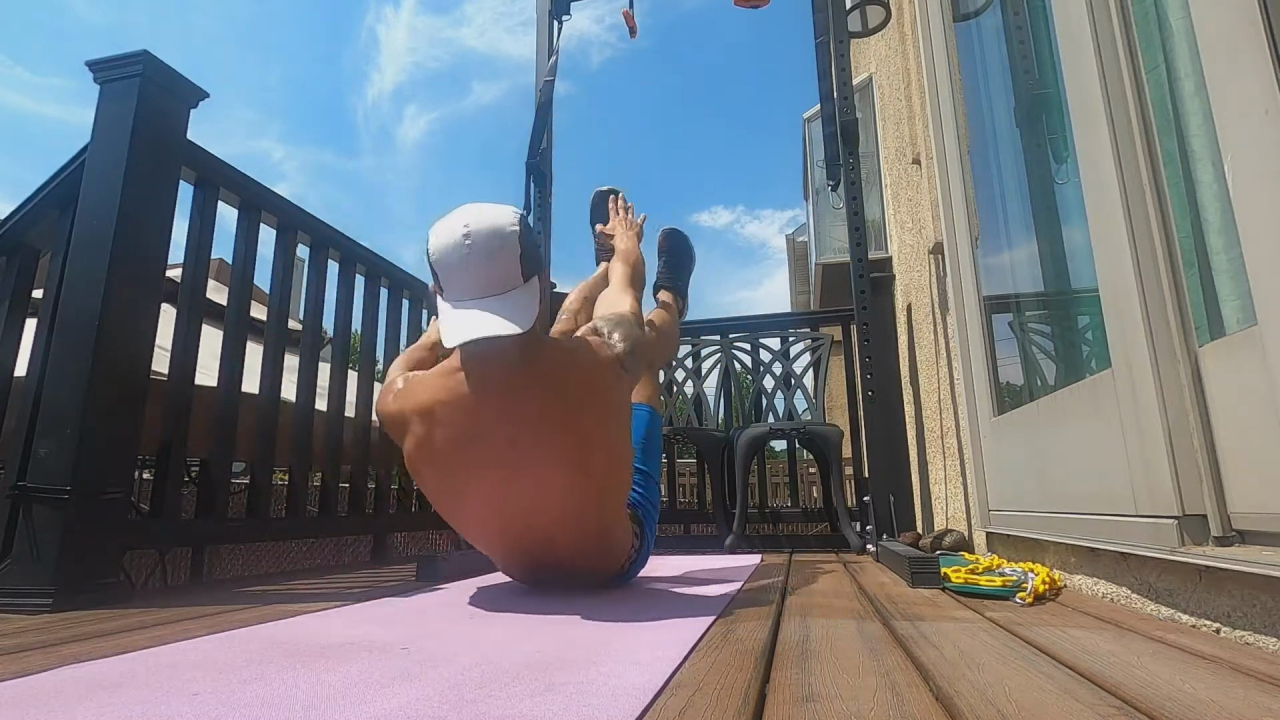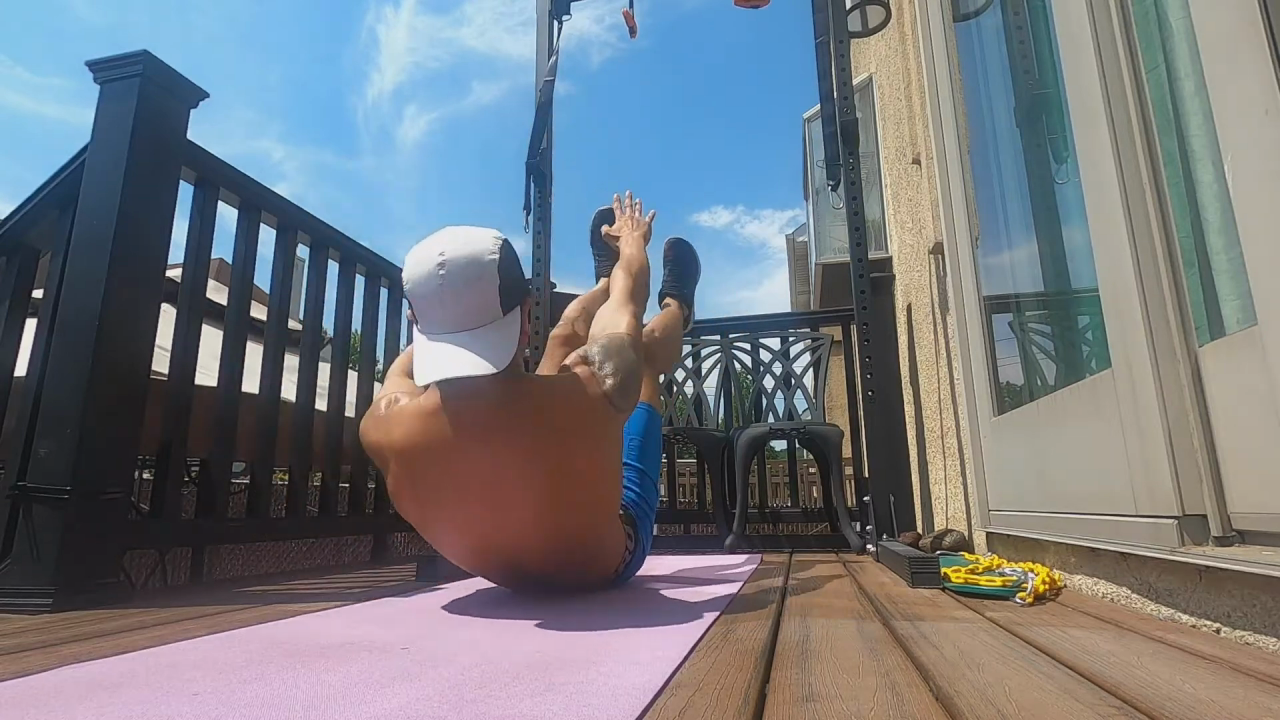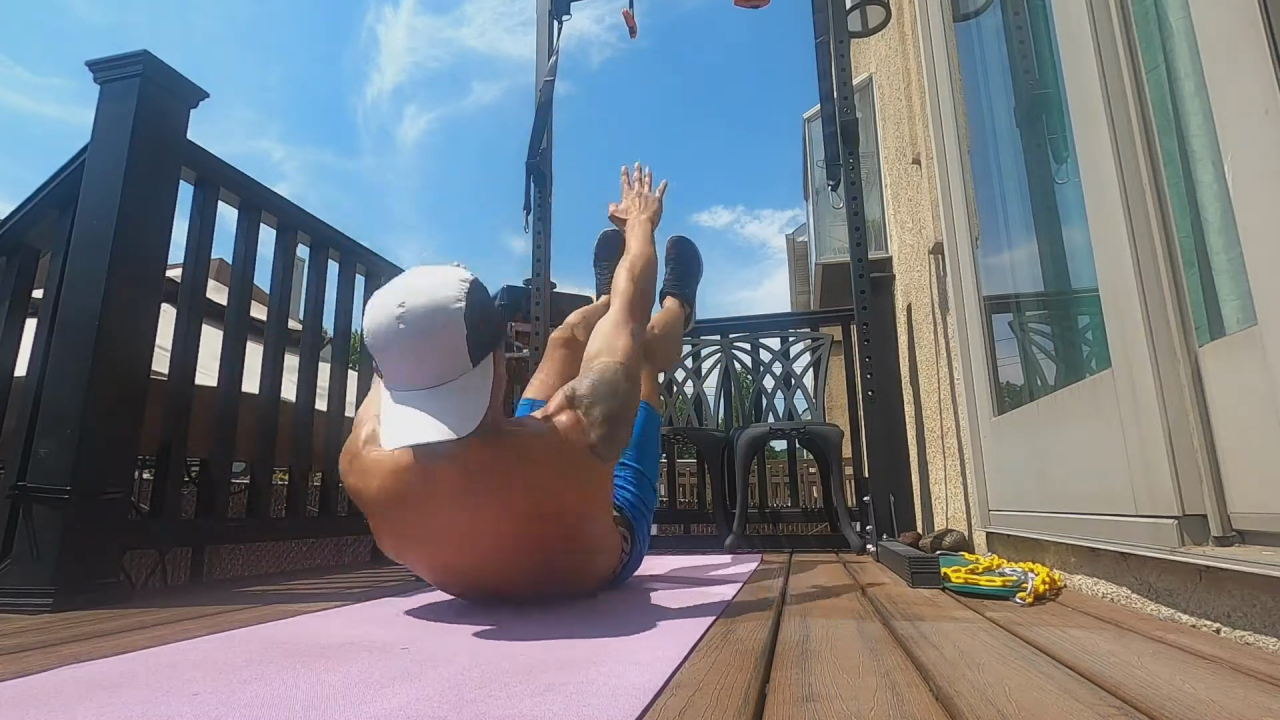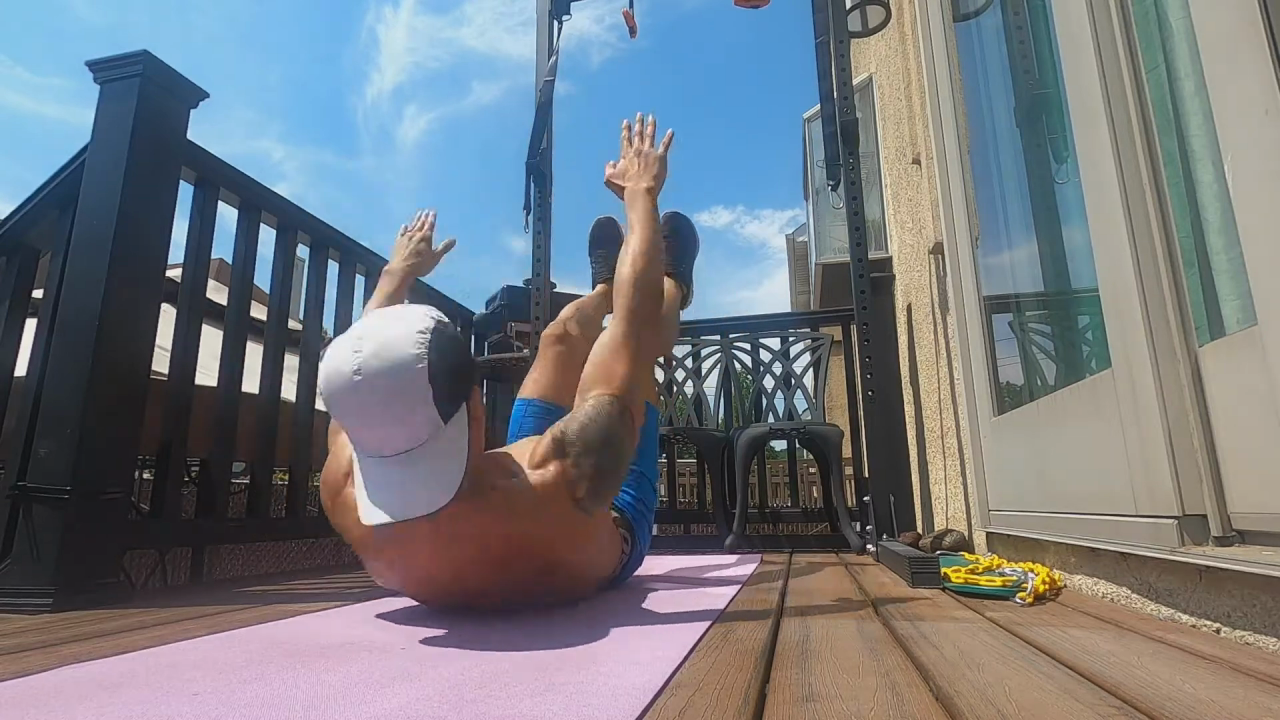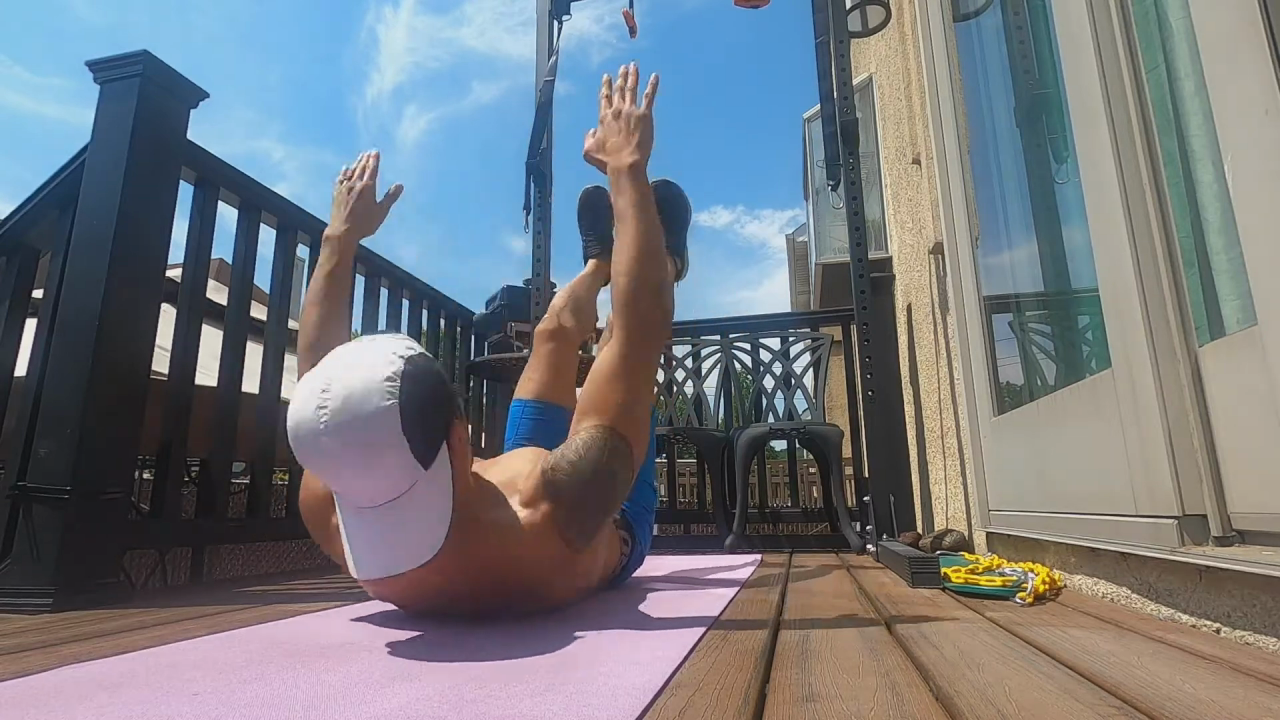
dt=0.1s
person 1, frame 1
left shoulder: (405, 400)
right shoulder: (602, 357)
right elbow: (625, 289)
right wrist: (627, 242)
left hip: (520, 564)
right hip: (609, 563)
left ankle: (606, 265)
right ankle: (670, 300)
person 1, frame 2
left shoulder: (388, 428)
right shoulder: (589, 385)
left elbow: (398, 375)
right elbow: (628, 302)
left wrist: (434, 325)
right wrist: (634, 244)
left hip: (508, 569)
right hip: (605, 565)
left knee: (564, 339)
right knee: (643, 347)
left ankle: (606, 276)
right ankle: (676, 307)
person 1, frame 3
left shoulder: (366, 469)
right shoulder: (573, 433)
left elbow: (391, 373)
right elbow: (629, 318)
left wrist: (410, 318)
right wrist: (642, 226)
left hip: (517, 567)
right hip: (601, 562)
left knee: (566, 339)
right knee: (642, 343)
left ankle: (608, 298)
right ankle: (678, 307)
person 1, frame 4
left shoulder: (346, 499)
right shoulder: (562, 484)
left elbow: (366, 360)
right elbow: (632, 331)
left wrist: (395, 274)
right wrist: (641, 194)
left hip: (513, 569)
right hip: (608, 546)
left knee: (563, 335)
right knee: (634, 330)
left ankle: (605, 290)
right ankle: (673, 287)
person 1, frame 5
left shoulder: (332, 522)
right shoulder: (553, 527)
left elbow: (316, 359)
right elbow: (639, 335)
left wrist: (339, 240)
right wrist: (629, 170)
right hip: (612, 540)
left knee: (556, 329)
right knee: (624, 331)
left ankle: (601, 261)
right ankle: (664, 260)
